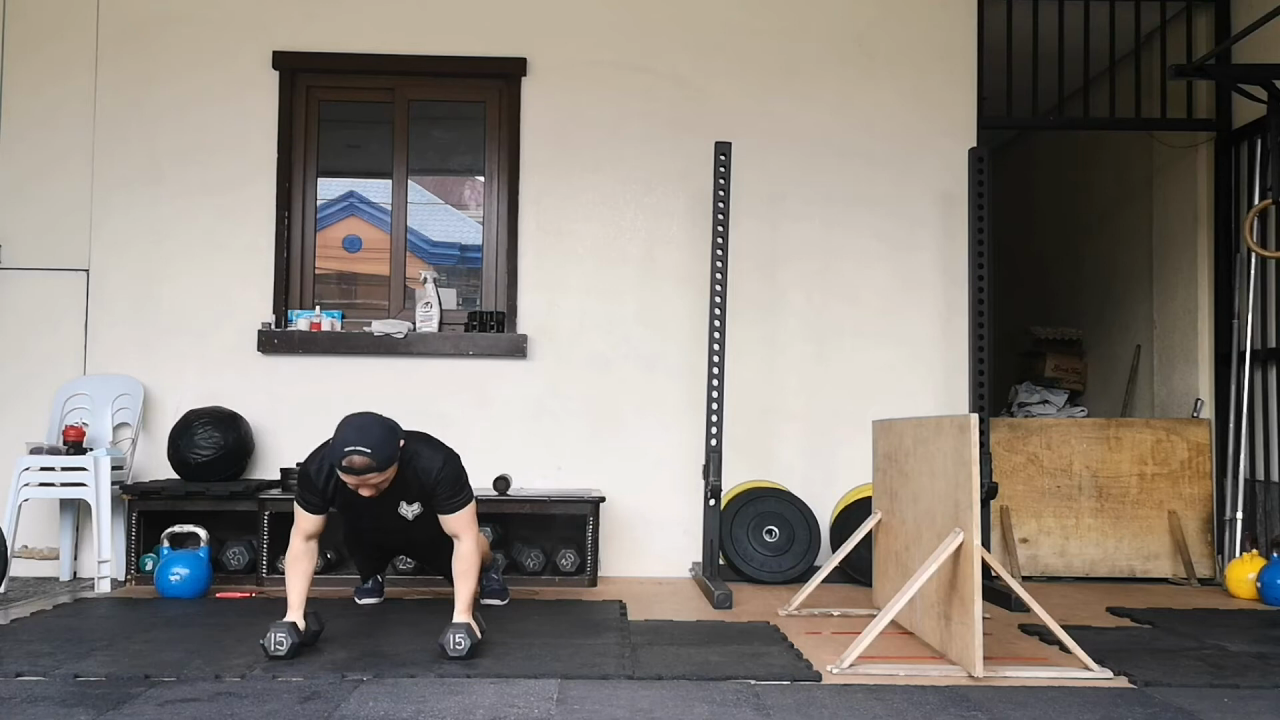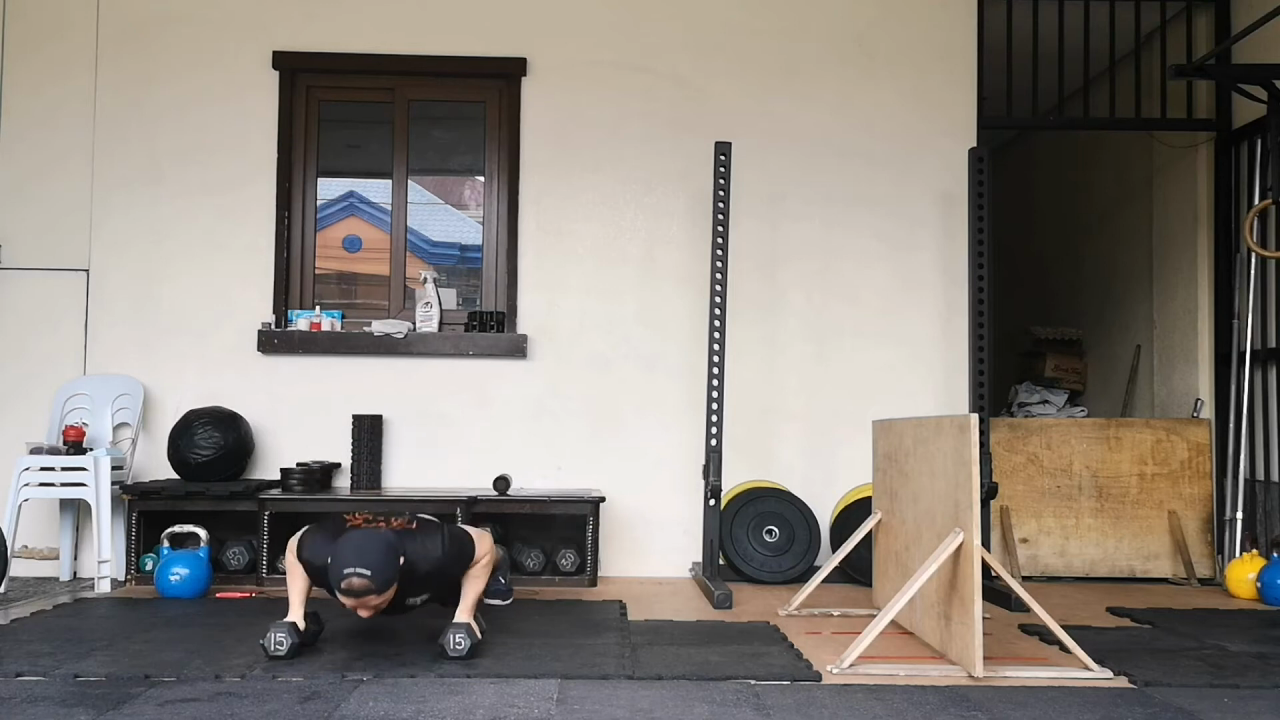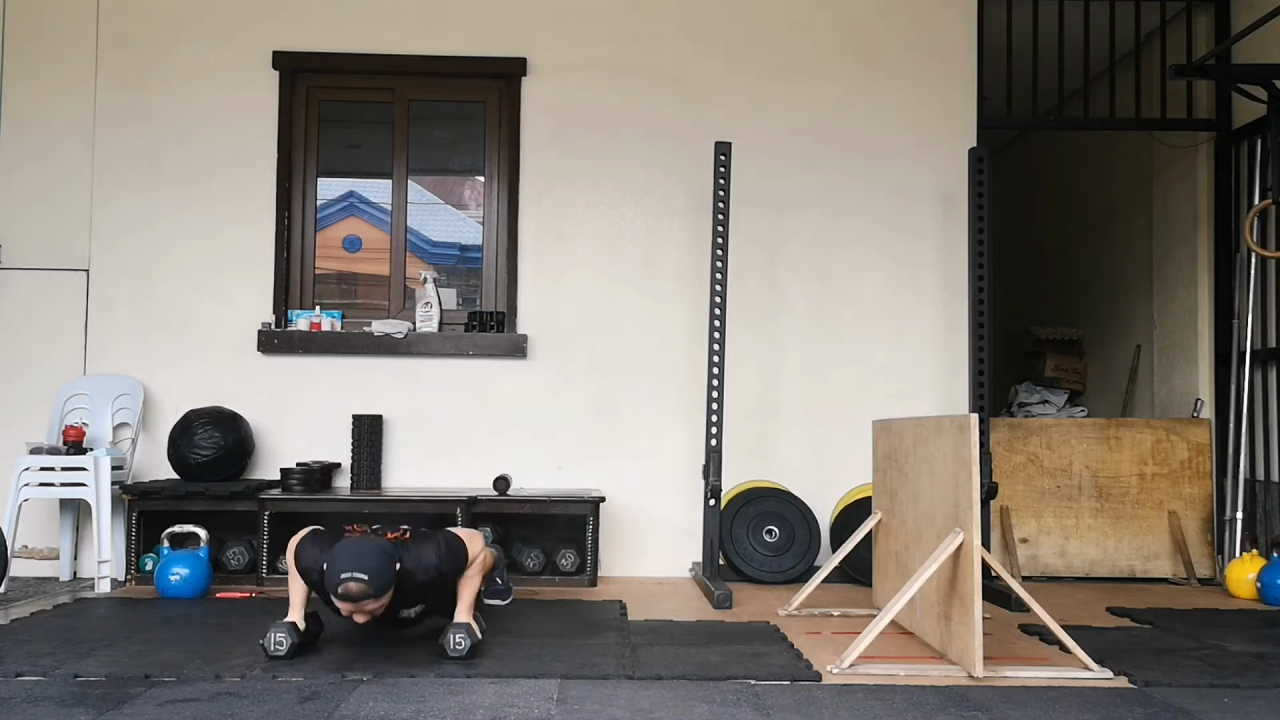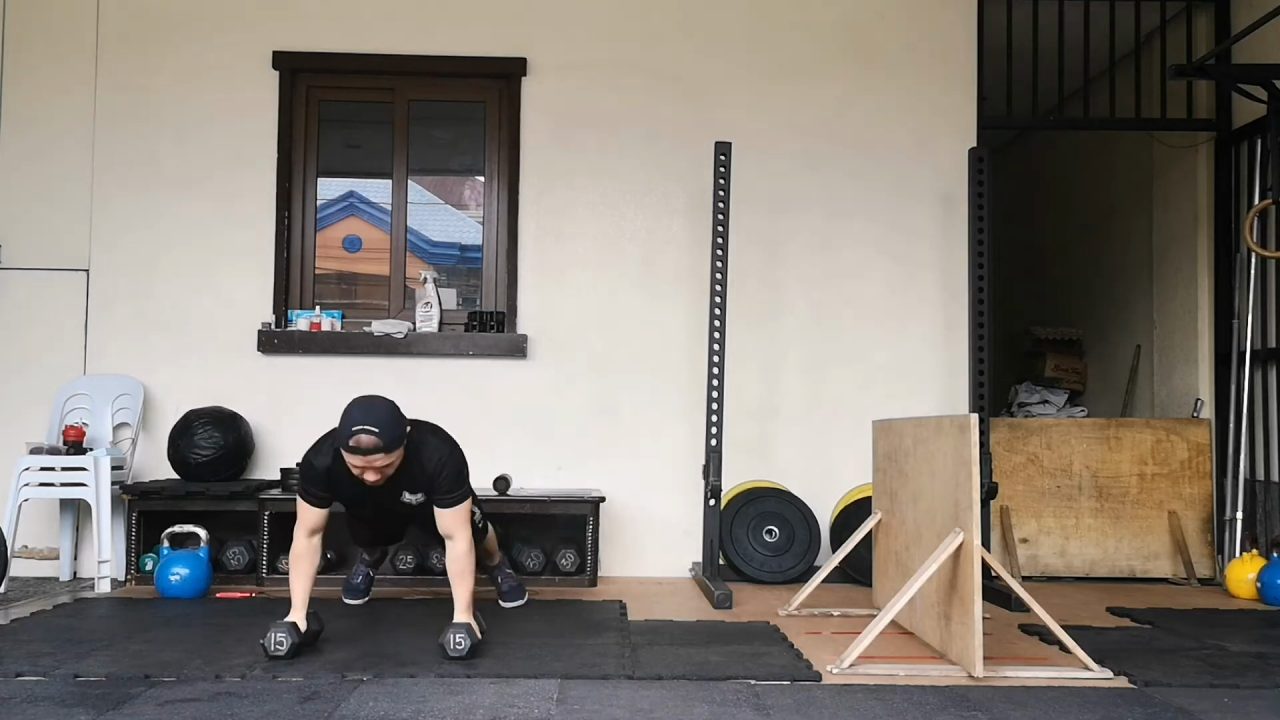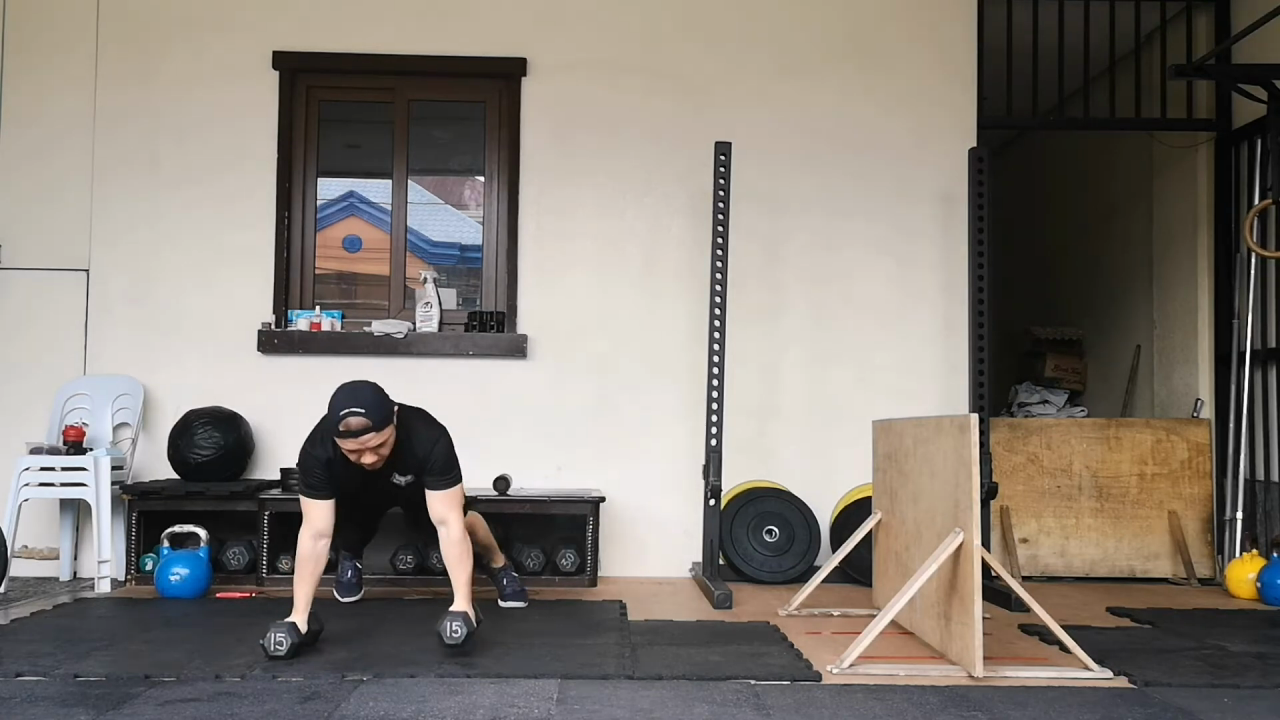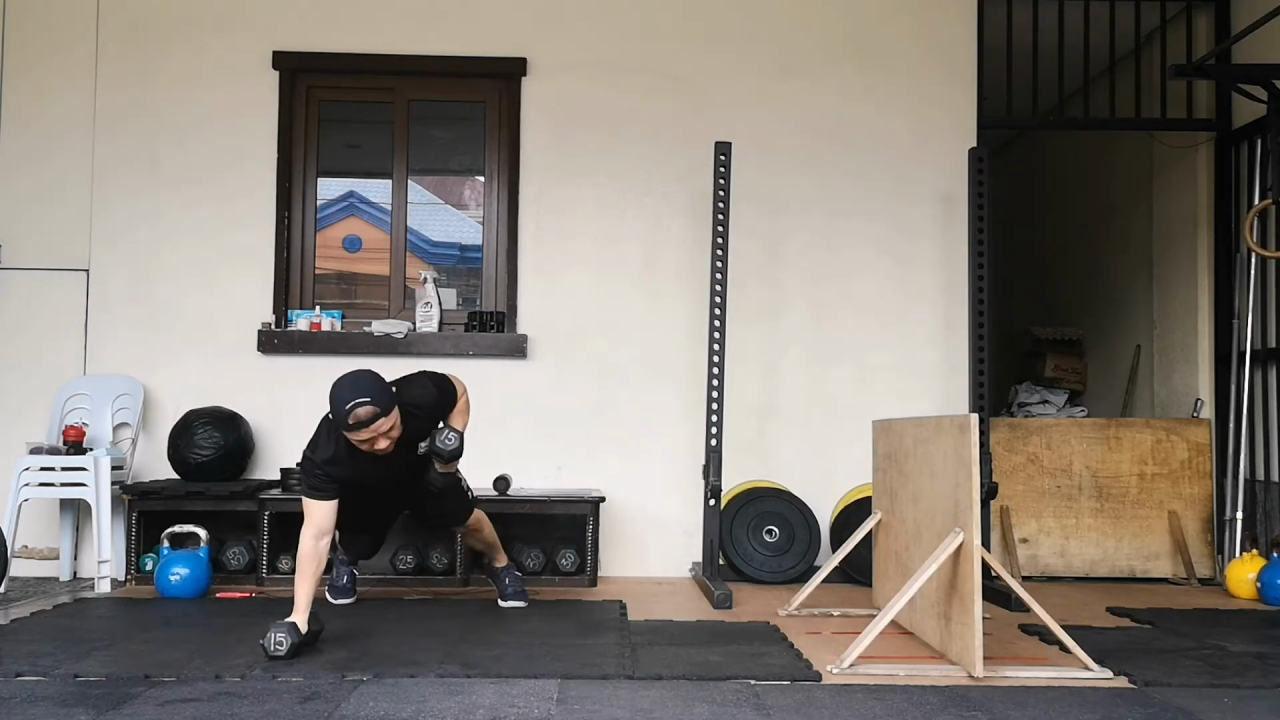
dt=0.4s
person 1, frame 1
left shoulder: (435, 463)
right shoulder: (318, 468)
left elbow: (464, 537)
right elbow: (305, 538)
left wrist: (463, 614)
right wrist: (294, 613)
left hip: (428, 531)
left ankle: (487, 570)
right ankle: (372, 574)
person 1, frame 2
left shoulder: (435, 553)
right shoulder: (318, 551)
left elbow: (483, 551)
right elbow: (296, 548)
left wrist: (465, 614)
right wrist: (295, 612)
left ankle: (498, 561)
person 1, frame 3
left shoulder: (429, 563)
right shoulder: (315, 561)
left elbow: (475, 544)
right elbow: (297, 544)
left wrist: (464, 615)
right wrist: (295, 613)
left ankle: (494, 559)
person 1, frame 4
left shoulder: (439, 455)
right shoulder: (322, 460)
left elbow: (456, 537)
right elbow: (308, 534)
left wrist: (463, 615)
right wrist: (298, 612)
left hip: (432, 503)
left ankle: (496, 565)
right ankle: (369, 559)
person 1, frame 5
left shoulder: (427, 437)
right shoulder: (318, 451)
left elbow: (448, 524)
right elbow: (316, 535)
left wrist: (462, 603)
right wrist: (299, 616)
left hip: (417, 483)
left ankle: (498, 566)
right ankle: (350, 557)
person 1, frame 6
left shoulder: (423, 394)
right shoulder: (322, 455)
left elbow: (460, 393)
right elbow: (317, 535)
left wrist: (453, 435)
right wrist: (299, 616)
left hip: (424, 473)
left knee: (466, 520)
left ankle: (501, 566)
right ankle: (344, 560)
